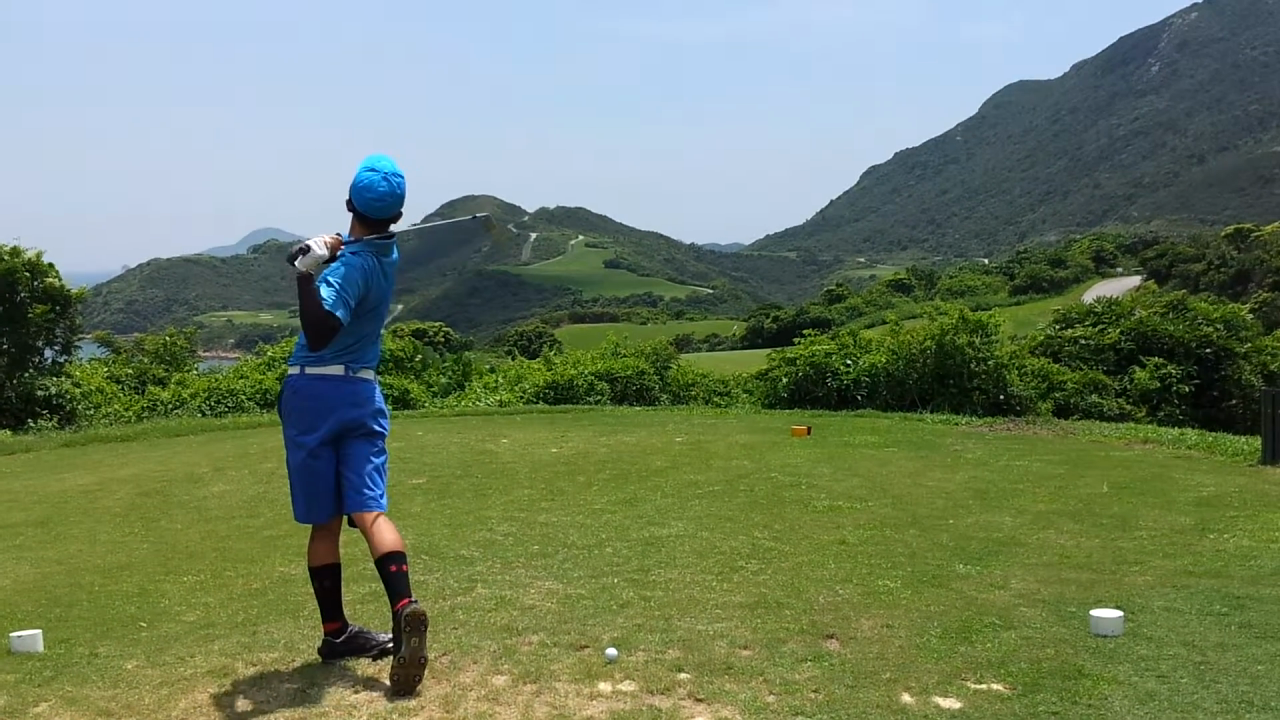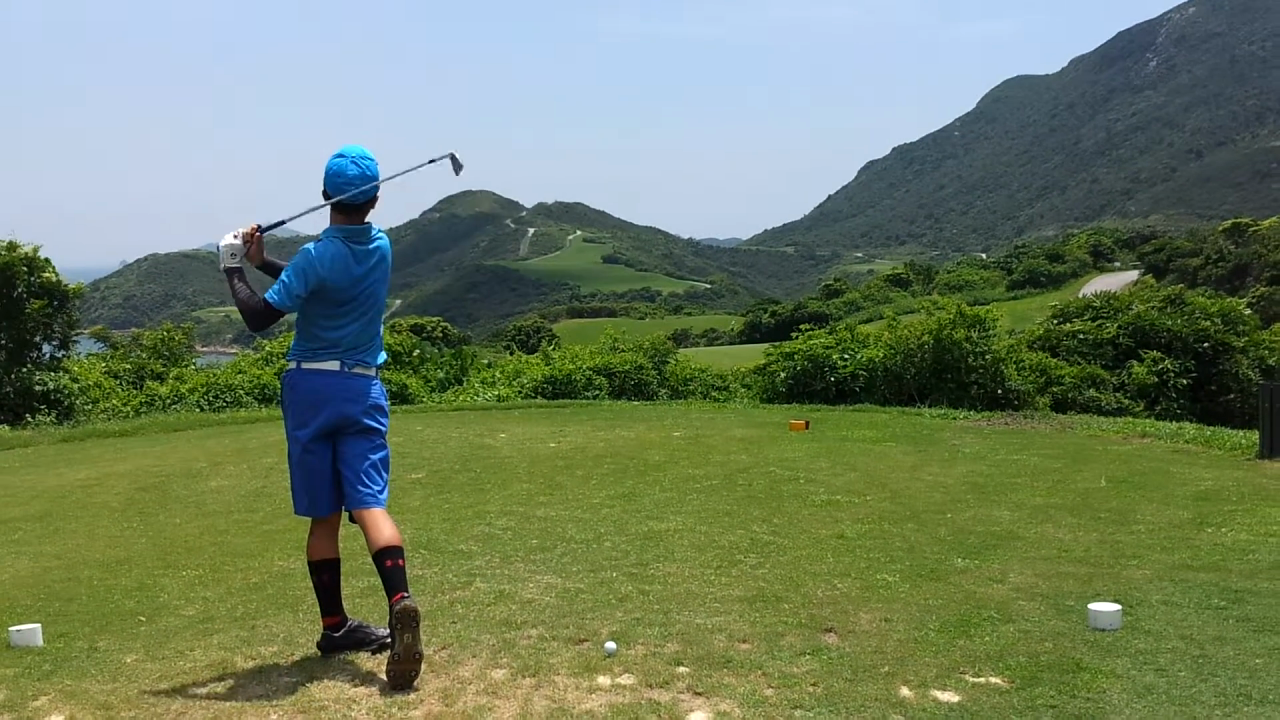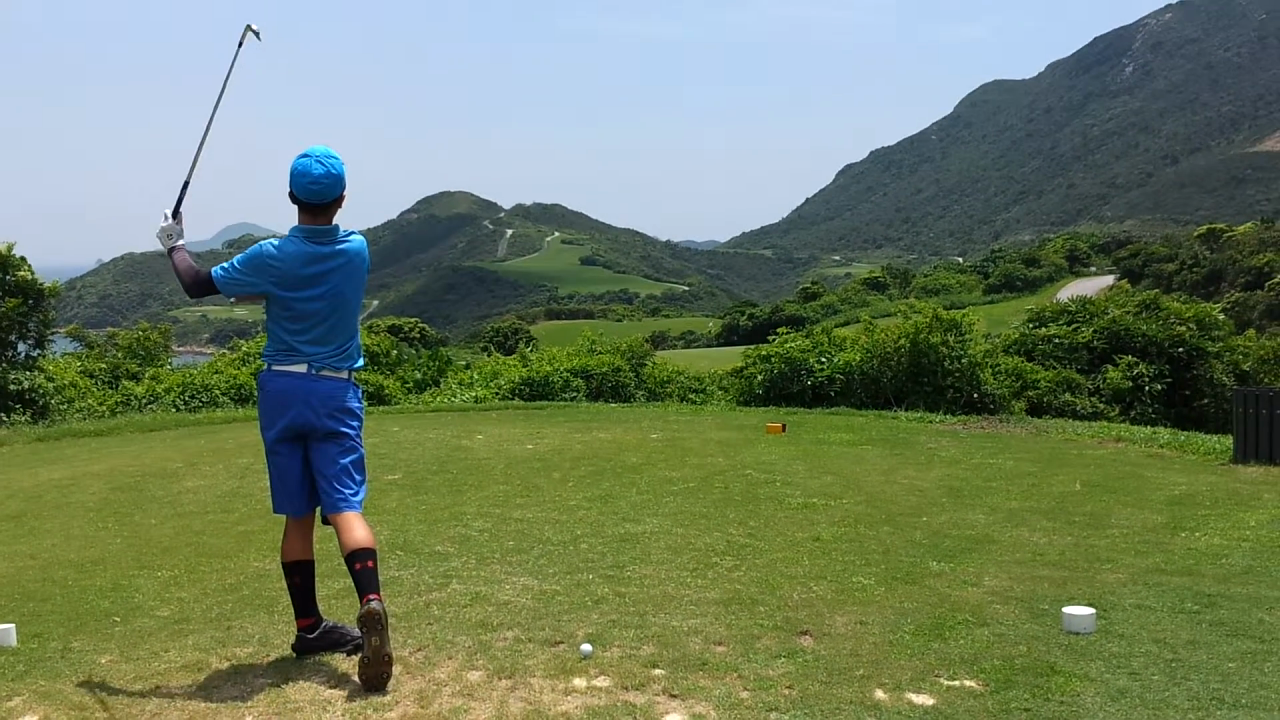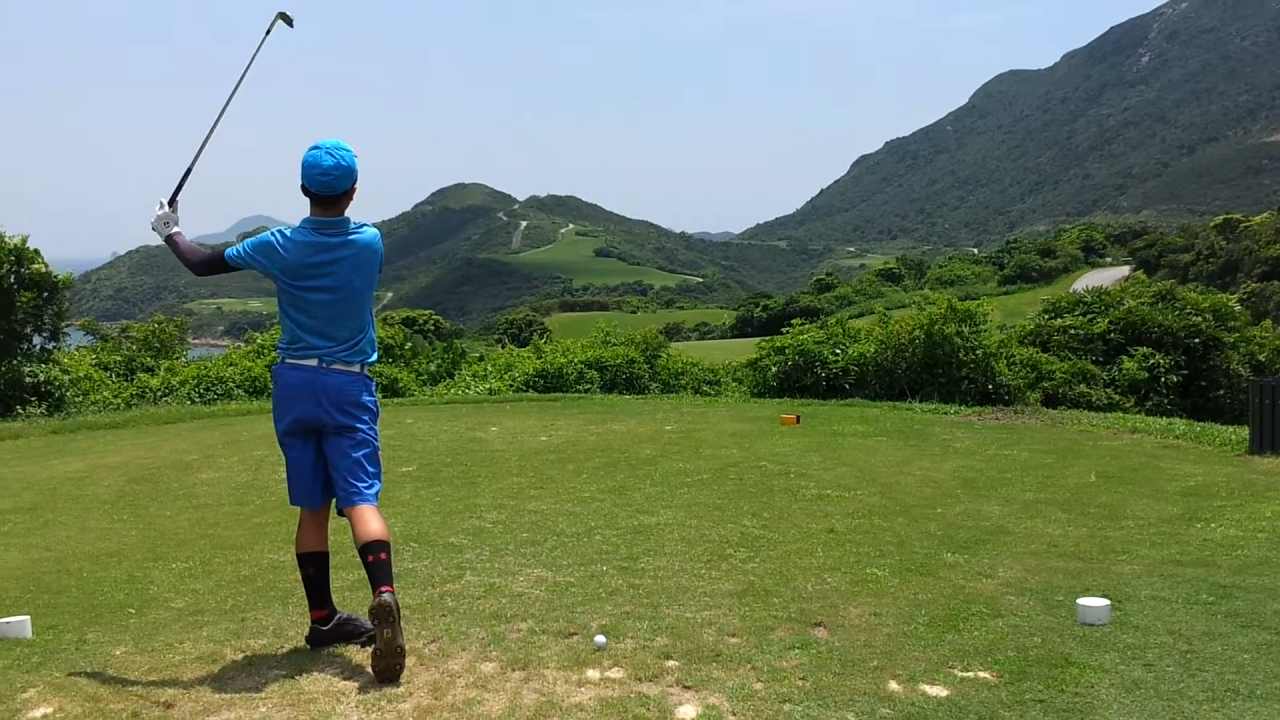
dt=0.5s
person 1, frame 1
left shoulder: (351, 266)
right shoulder: (383, 251)
left elbow: (318, 334)
right elbow: (299, 254)
left wrist: (309, 268)
right wrist: (315, 254)
left hip: (312, 393)
right hip: (361, 394)
left knee: (324, 521)
right knee: (369, 509)
left ankle: (335, 632)
right ankle: (405, 608)
person 1, frame 2
left shoulder: (314, 257)
right shoulder: (382, 247)
left elbow: (257, 318)
left wrist: (233, 266)
right wrist: (263, 260)
left hip: (310, 388)
right hip: (362, 388)
left knee: (323, 514)
right knee: (370, 503)
left ankle: (335, 625)
right ankle: (400, 601)
person 1, frame 3
left shoulder: (272, 257)
right shoulder: (357, 250)
left elbow: (197, 285)
left wrist: (174, 244)
left hip: (282, 390)
right hip: (336, 392)
left knee: (297, 513)
right knee: (346, 506)
left ankle: (309, 626)
right ankle: (371, 602)
person 1, frame 4
left shoulder: (280, 246)
right shoulder: (371, 242)
left elbow: (201, 264)
left wrist: (170, 231)
left hip: (295, 384)
right hip: (349, 386)
left knee: (312, 505)
right knee: (361, 499)
left ankle: (323, 618)
right ankle: (384, 596)
